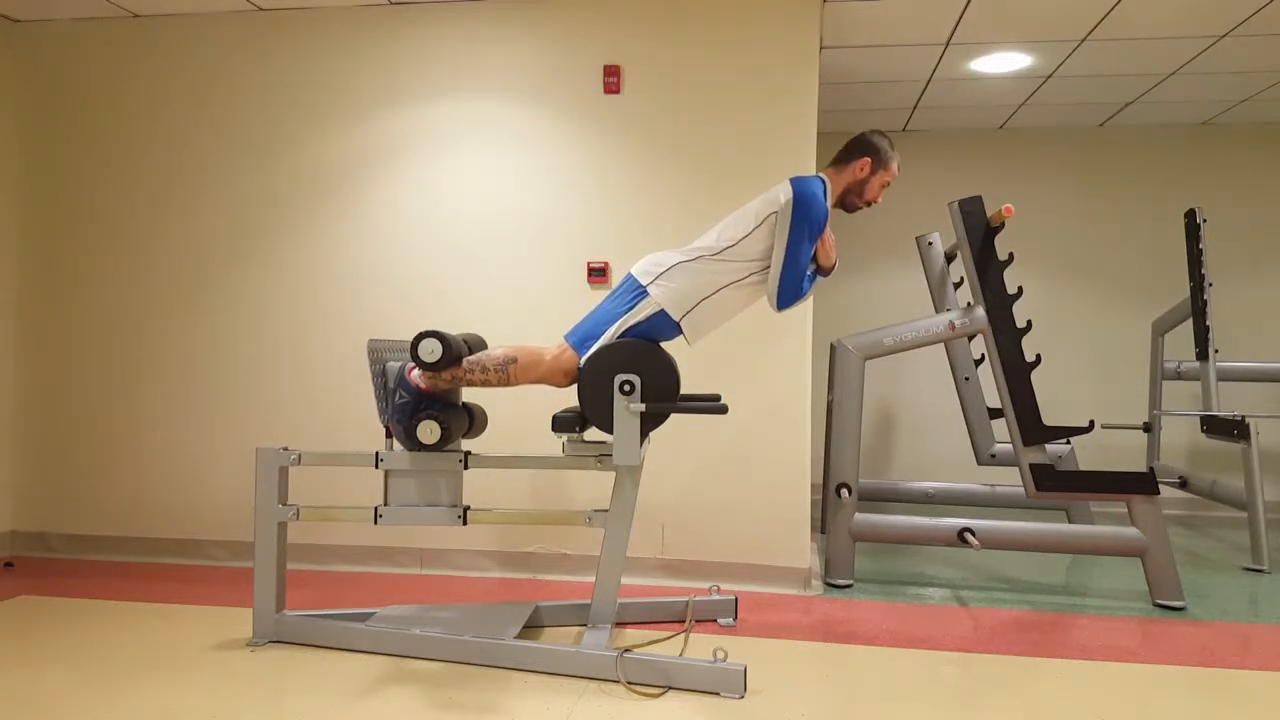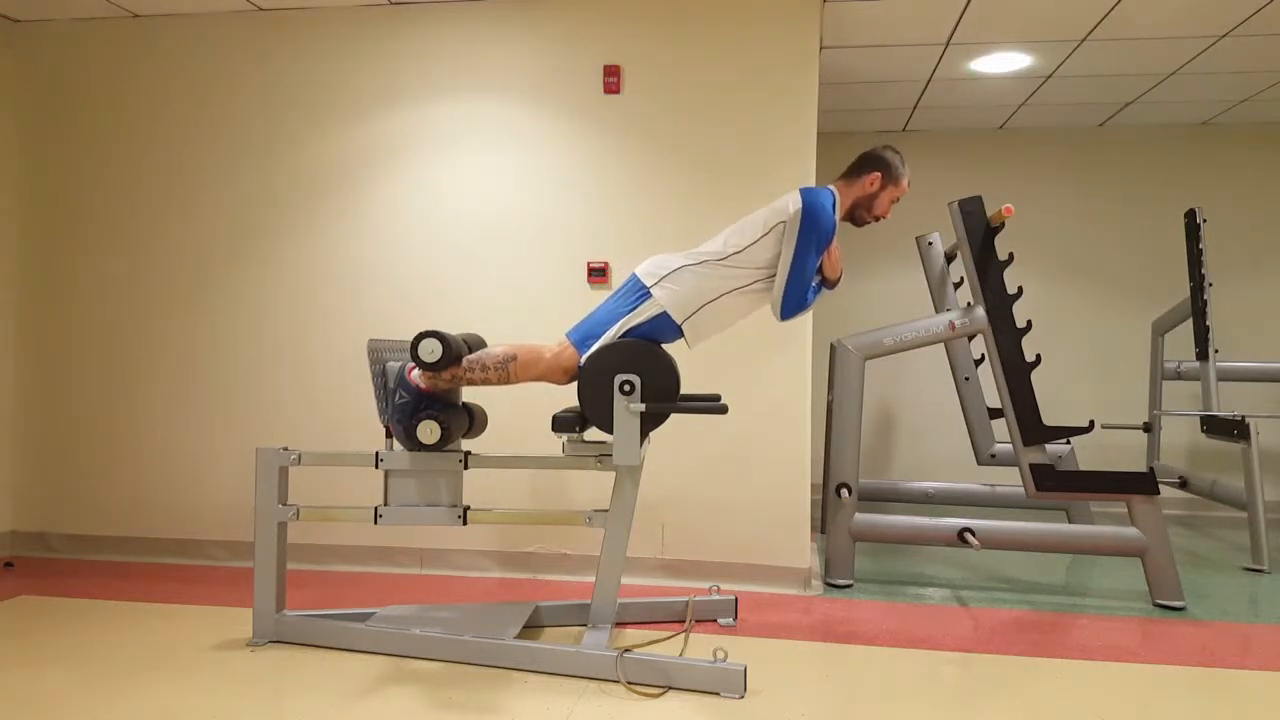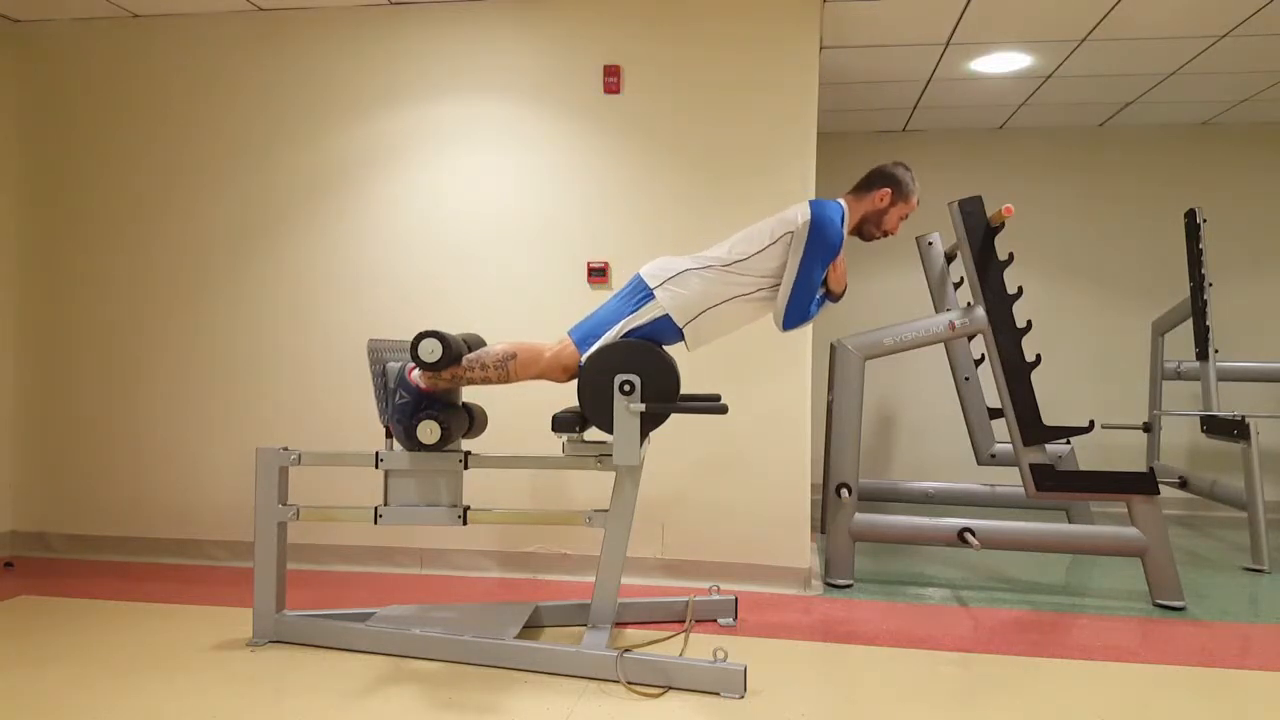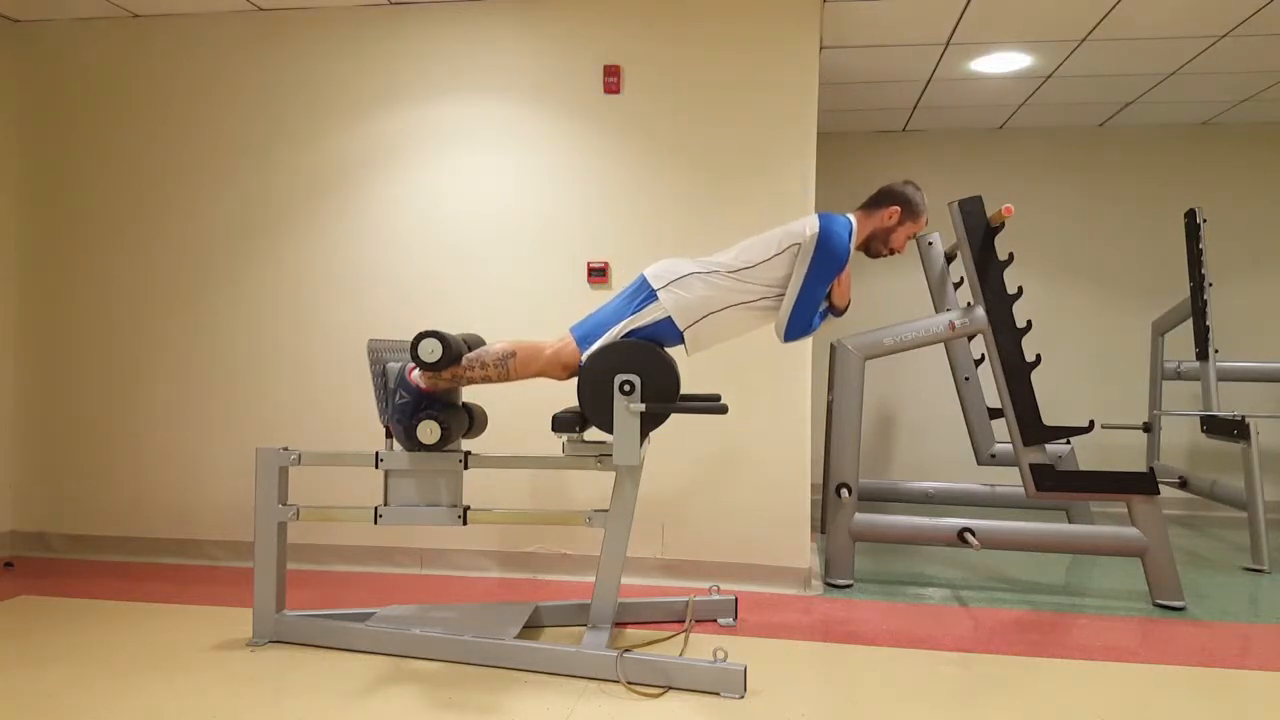
dt=0.3s
person 1, frame 1
left shoulder: (804, 197)
right shoulder: (810, 199)
left elbow: (776, 283)
right elbow: (783, 294)
left wrist: (821, 263)
right wrist: (823, 266)
left hip: (663, 292)
right hip: (662, 296)
left knee: (561, 367)
right knee: (557, 364)
left ankle: (436, 368)
right ankle: (421, 378)
person 1, frame 2
left shoulder: (813, 207)
right shoulder: (819, 210)
left elbow: (783, 294)
right elbow: (788, 305)
left wrist: (824, 276)
right wrist: (828, 279)
left hip: (665, 292)
right hip: (665, 297)
left knee: (560, 365)
right knee: (556, 362)
left ankle: (437, 372)
right ankle: (422, 377)
person 1, frame 3
left shoulder: (820, 219)
right shoulder: (827, 224)
left elbow: (785, 300)
right elbow: (789, 315)
left wrist: (827, 288)
right wrist: (832, 291)
left hip: (667, 295)
right hip: (667, 299)
left knee: (560, 363)
right knee: (556, 359)
left ankle: (436, 368)
right ankle: (421, 378)
person 1, frame 4
left shoulder: (827, 232)
right shoulder: (835, 238)
left elbow: (787, 314)
right elbow: (791, 327)
left wrist: (832, 302)
right wrist: (835, 305)
left hip: (672, 293)
right hip: (671, 302)
left knee: (559, 362)
right knee: (556, 358)
left ankle: (437, 370)
right ankle: (422, 378)
